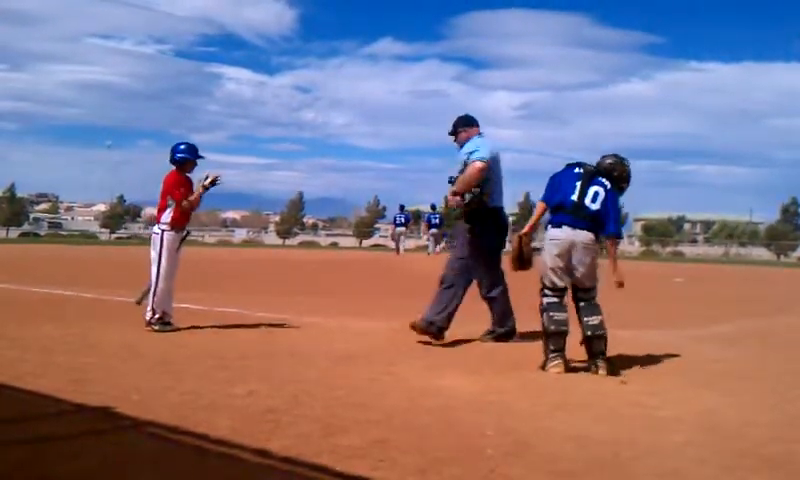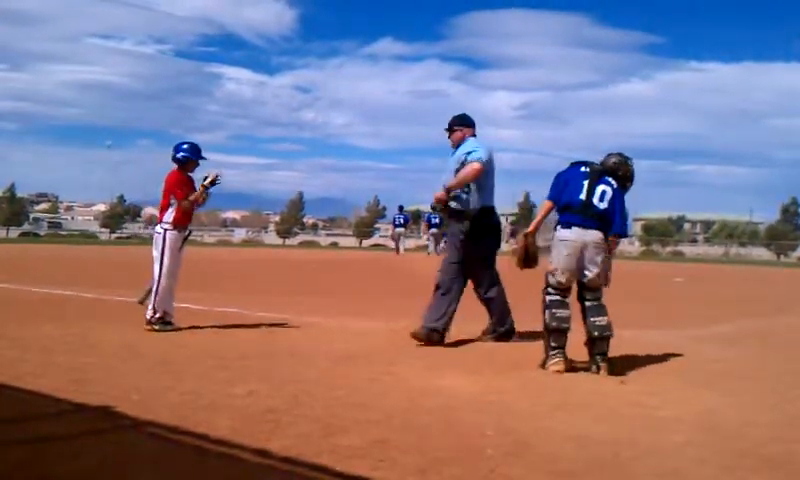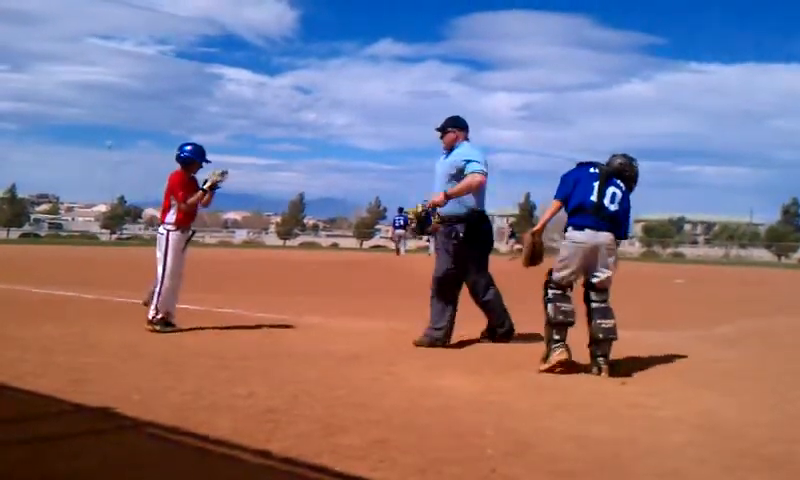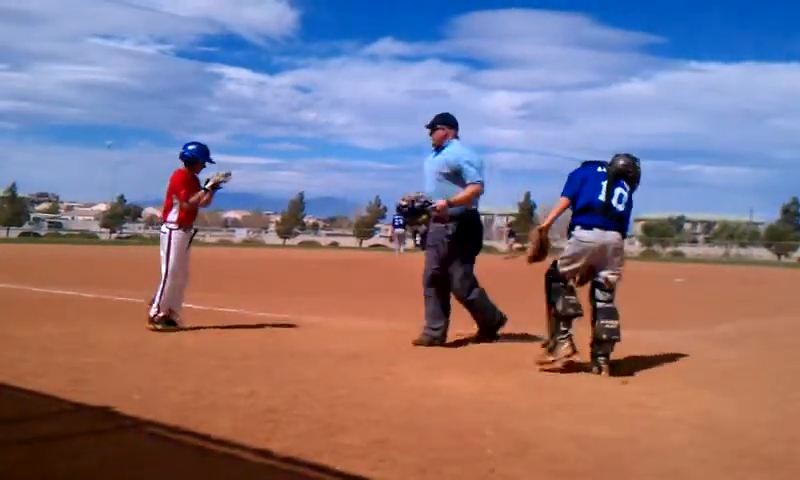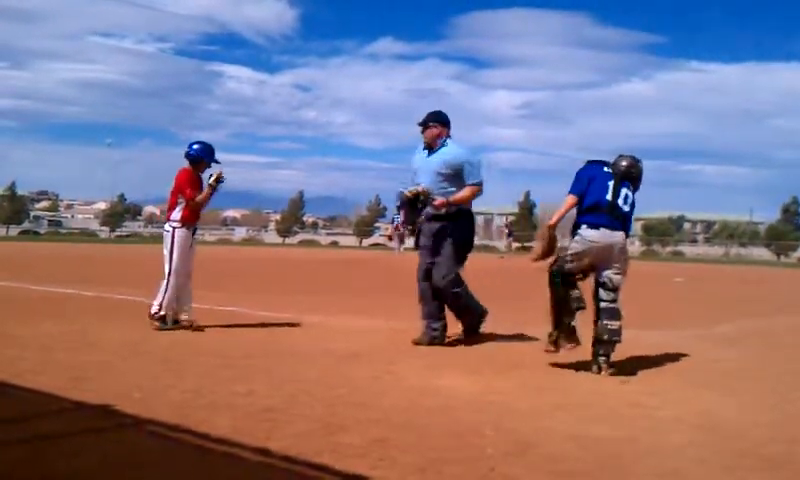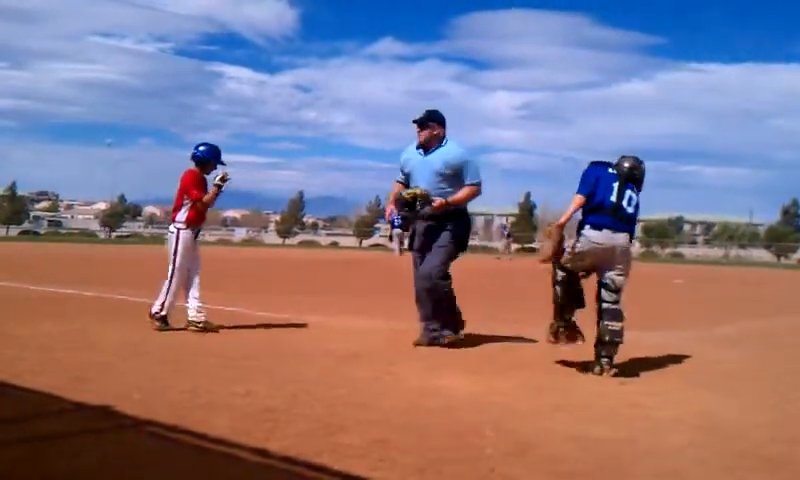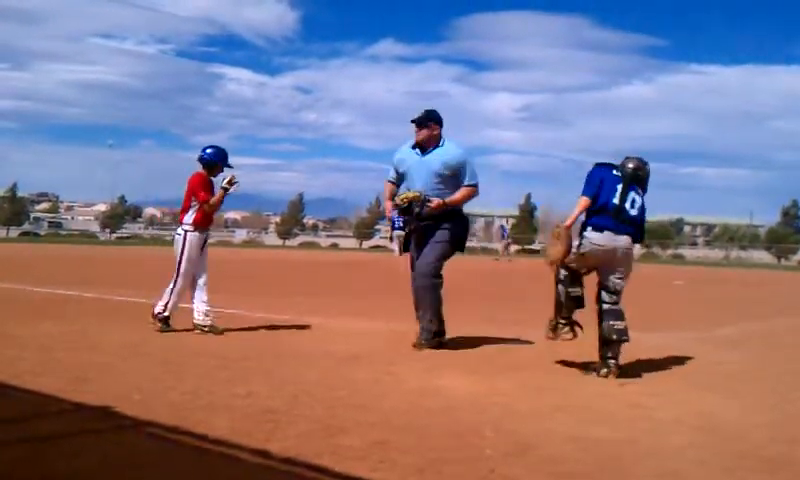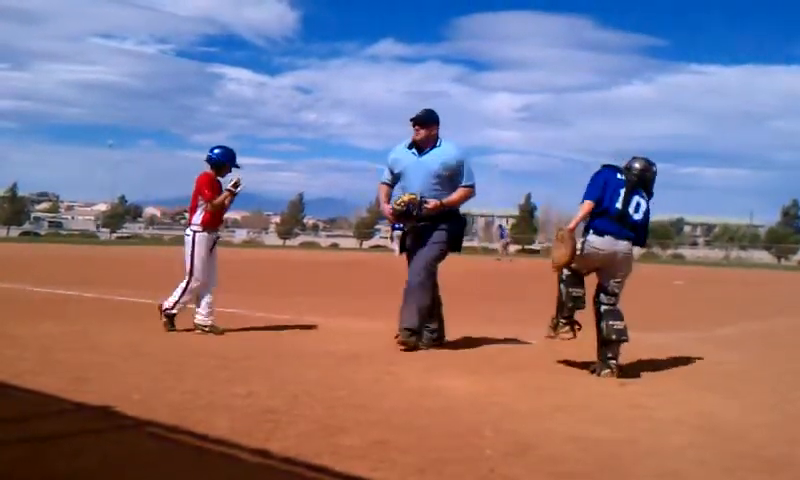
dt=0.1s
person 1, frame 1
left shoulder: (476, 146)
right shoulder: (483, 147)
left elbow: (478, 168)
left wrist: (455, 192)
right wrist: (461, 193)
left hip: (482, 220)
right hip: (477, 220)
left knee: (489, 276)
right knee: (456, 272)
left ankle: (503, 329)
right ankle: (434, 323)
person 1, frame 2
left shoulder: (473, 148)
right shoulder: (461, 152)
left elbow: (475, 169)
left wrist: (445, 190)
right wrist: (445, 198)
left hip: (477, 224)
right hip: (461, 224)
left knee: (485, 278)
right knee: (448, 277)
left ankle: (503, 329)
right ankle: (434, 329)
person 1, frame 3
left shoulder: (467, 154)
right shoulder: (447, 157)
left elbow: (478, 179)
left wrist: (445, 195)
right wrist: (434, 207)
left hip: (468, 228)
right hip: (448, 227)
left knee: (479, 282)
right knee: (442, 280)
left ankle: (501, 329)
right ankle: (437, 334)
person 1, frame 4
left shoulder: (461, 154)
right shoulder: (433, 156)
left elbow: (476, 188)
left wrist: (449, 203)
left hip: (460, 226)
right hip: (436, 225)
left knee: (462, 281)
right knee: (432, 279)
left ankle: (491, 322)
right ankle: (435, 331)
person 1, frame 5
left shoulder: (458, 154)
right shoulder: (420, 154)
left elbow: (476, 187)
right elbow: (418, 186)
left wrist: (449, 201)
left hip: (453, 224)
right hip: (428, 223)
left knee: (445, 278)
right knee: (426, 278)
left ankle: (474, 317)
right ankle: (434, 331)
person 1, frame 6
left shoulder: (457, 154)
right shoulder: (410, 154)
left elbow: (475, 187)
right elbow: (401, 181)
left wrist: (447, 202)
right wrist: (392, 202)
left hip: (449, 224)
right hip: (421, 224)
left knee: (431, 273)
right knee: (422, 278)
left ankle: (452, 324)
right ankle: (432, 331)
person 1, frame 7
left shoulder: (455, 154)
right shoulder: (404, 153)
left elbow: (472, 188)
right elbow: (392, 181)
left wrist: (444, 202)
right wrist: (388, 201)
left hip: (446, 224)
right hip: (417, 224)
left knee: (426, 271)
right knee: (419, 278)
left ankle: (431, 331)
right ankle: (431, 333)
person 1, frame 8
left shoulder: (452, 154)
right shoulder: (398, 153)
left elbow: (468, 189)
right elbow: (386, 182)
left wrist: (441, 204)
right wrist: (385, 204)
left hip: (440, 224)
right hip: (412, 225)
left knee: (419, 274)
right knee: (423, 278)
left ankle: (410, 331)
right ankle: (433, 333)
person 2, frame 1
left shoulder: (568, 171)
right shoulder: (609, 191)
left elbow: (545, 201)
right elbow: (612, 234)
left wrist: (529, 227)
right wrist: (615, 270)
left hip: (557, 234)
right hip: (587, 239)
left knee: (553, 294)
right knee: (586, 296)
left ankle: (555, 357)
right ankle: (599, 360)
person 2, frame 2
left shoulder: (574, 170)
right shoulder: (615, 190)
left elbow: (552, 200)
right elbow: (616, 234)
left wrist: (534, 226)
right wrist: (607, 267)
left hip: (567, 233)
right hip: (596, 237)
left knee: (556, 292)
right knee: (592, 297)
left ankle: (555, 355)
right ankle: (599, 359)
person 2, frame 3
left shoulder: (582, 171)
right shoulder: (622, 191)
left elbow: (560, 199)
right elbow: (619, 234)
left wrist: (541, 224)
right wrist: (607, 266)
left hip: (578, 235)
right hip: (606, 240)
left knee: (557, 287)
right knee: (599, 298)
left ankle: (557, 348)
right ankle: (601, 360)
person 2, frame 4
left shoulder: (587, 169)
right shoulder: (625, 192)
left elbow: (567, 197)
left wrist: (548, 221)
right wrist: (591, 268)
left hip: (584, 234)
right hip: (614, 240)
left knee: (557, 278)
right knee: (604, 298)
left ankle: (561, 340)
right ankle: (601, 359)
person 2, frame 5
left shoulder: (592, 169)
right shoulder: (629, 191)
left elbow: (575, 195)
left wrist: (555, 219)
right wrist: (592, 265)
left hip: (590, 233)
right hip: (618, 239)
left knee: (560, 272)
right knee: (608, 298)
left ankle: (564, 333)
right ankle: (602, 359)
person 2, frame 6
left shoulder: (598, 169)
right shoulder: (634, 194)
left elbow: (583, 195)
left wrist: (564, 219)
right wrist: (595, 265)
left hip: (594, 234)
right hip: (622, 242)
left knee: (564, 266)
right knee: (610, 299)
left ankle: (563, 325)
right ankle: (605, 360)
person 2, frame 7
left shoulder: (602, 171)
right shoulder: (638, 196)
left elbow: (588, 197)
left wrist: (570, 221)
right wrist: (598, 265)
left hip: (596, 236)
right hip: (624, 244)
left knee: (568, 267)
right knee: (610, 300)
left ankle: (563, 322)
right ankle: (609, 361)
person 2, frame 8
left shoulder: (607, 174)
right shoulder: (643, 200)
left elbow: (590, 201)
right elbow: (639, 239)
left wrist: (572, 225)
right wrist: (599, 266)
left hip: (597, 240)
right hip: (623, 249)
left knee: (570, 268)
right knee: (608, 301)
left ankle: (564, 321)
right ankle: (608, 362)
person 3, frame 1
left shoulder: (186, 180)
right shoulder: (173, 178)
left elbow: (193, 205)
right elbow: (188, 205)
left wrist: (205, 186)
right wrist: (204, 186)
left hip: (176, 233)
right hip: (165, 232)
left knee: (169, 277)
right knee: (161, 276)
left ankle: (163, 317)
right ankle: (153, 318)
person 3, frame 2
left shoulder: (188, 179)
right shoulder: (175, 177)
left elbow: (199, 203)
right elbow: (187, 205)
left wrist: (207, 185)
right wrist: (204, 186)
left hip: (180, 232)
right hip: (168, 232)
left knee: (172, 276)
right knee: (163, 275)
left ankle: (164, 317)
right ankle: (153, 317)
person 3, frame 3
left shoulder: (191, 180)
right shoulder: (177, 178)
left elbow: (205, 203)
right elbow: (185, 207)
left wrist: (211, 187)
right wrist: (204, 189)
left hip: (182, 233)
right hip: (171, 233)
left knee: (176, 277)
right knee: (166, 276)
left ankle: (166, 317)
right ankle: (155, 318)
person 3, frame 4
left shoulder: (193, 179)
right shoulder: (180, 177)
left elbow: (204, 203)
right elbow: (188, 206)
left wrist: (213, 188)
right wrist: (207, 188)
left hip: (185, 232)
right hip: (174, 231)
left knee: (182, 276)
right knee: (170, 275)
left ankle: (170, 316)
right ankle: (156, 316)
person 3, frame 5
left shoulder: (196, 178)
right shoulder: (185, 175)
left elbow: (201, 205)
right elbow: (195, 204)
left wrist: (213, 185)
right wrist: (211, 185)
left hip: (188, 230)
right hip: (177, 230)
left knee: (185, 275)
right knee: (173, 274)
left ankle: (181, 315)
right ankle: (157, 313)
person 3, frame 6
left shoulder: (200, 179)
right shoulder: (191, 177)
left elbow: (205, 206)
right elbow: (201, 205)
left wrist: (218, 189)
right wrist: (216, 186)
left hip: (192, 232)
right hip: (182, 231)
left knee: (193, 276)
right knee: (176, 276)
left ankle: (196, 317)
right ankle: (158, 313)
person 3, frame 7
left shoulder: (207, 181)
right shoulder: (198, 180)
left elbow: (212, 209)
right elbow: (208, 208)
left wrist: (224, 192)
right wrist: (223, 189)
left hip: (200, 235)
right hip: (189, 234)
left knee: (201, 278)
right knee: (182, 278)
left ankle: (202, 321)
right ankle: (161, 314)
person 3, frame 8
left shoulder: (216, 183)
right shoulder: (205, 179)
left elbow: (220, 210)
right elbow: (211, 207)
left wrist: (232, 194)
right wrist: (229, 190)
left hip: (211, 235)
right hip: (198, 234)
left knee: (209, 279)
right knee: (195, 278)
left ankle: (204, 321)
right ankle: (168, 310)
